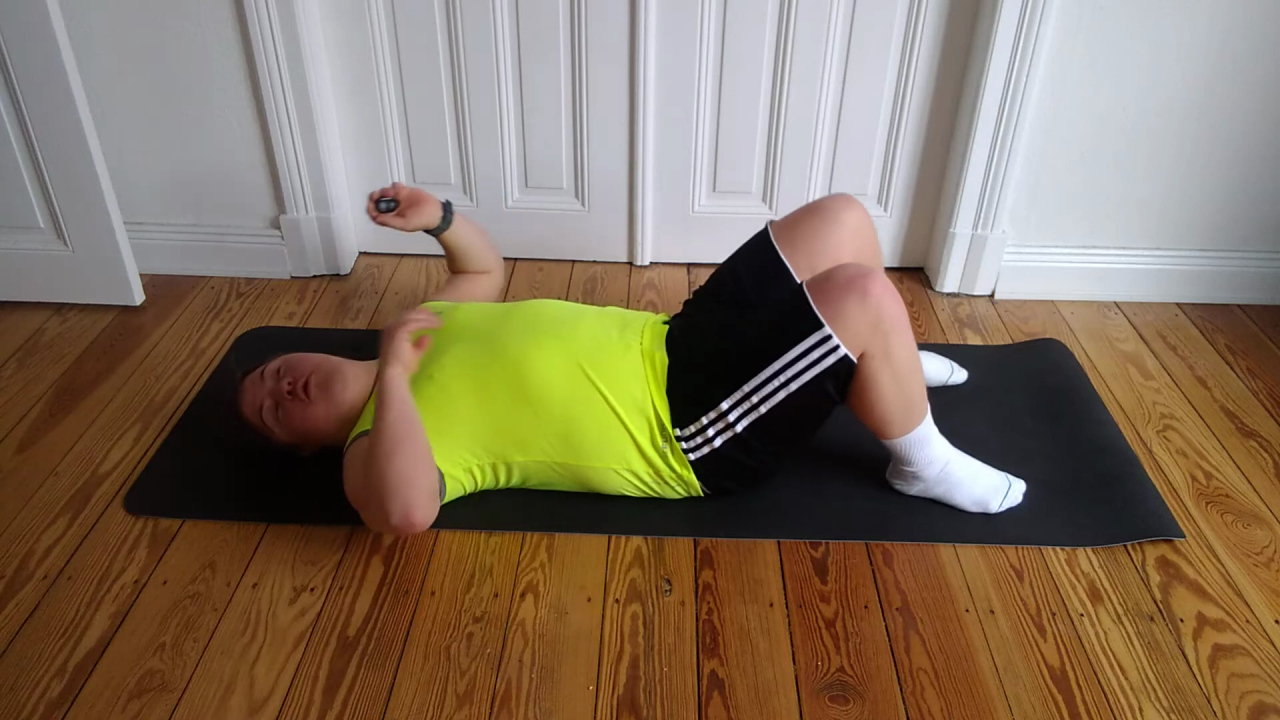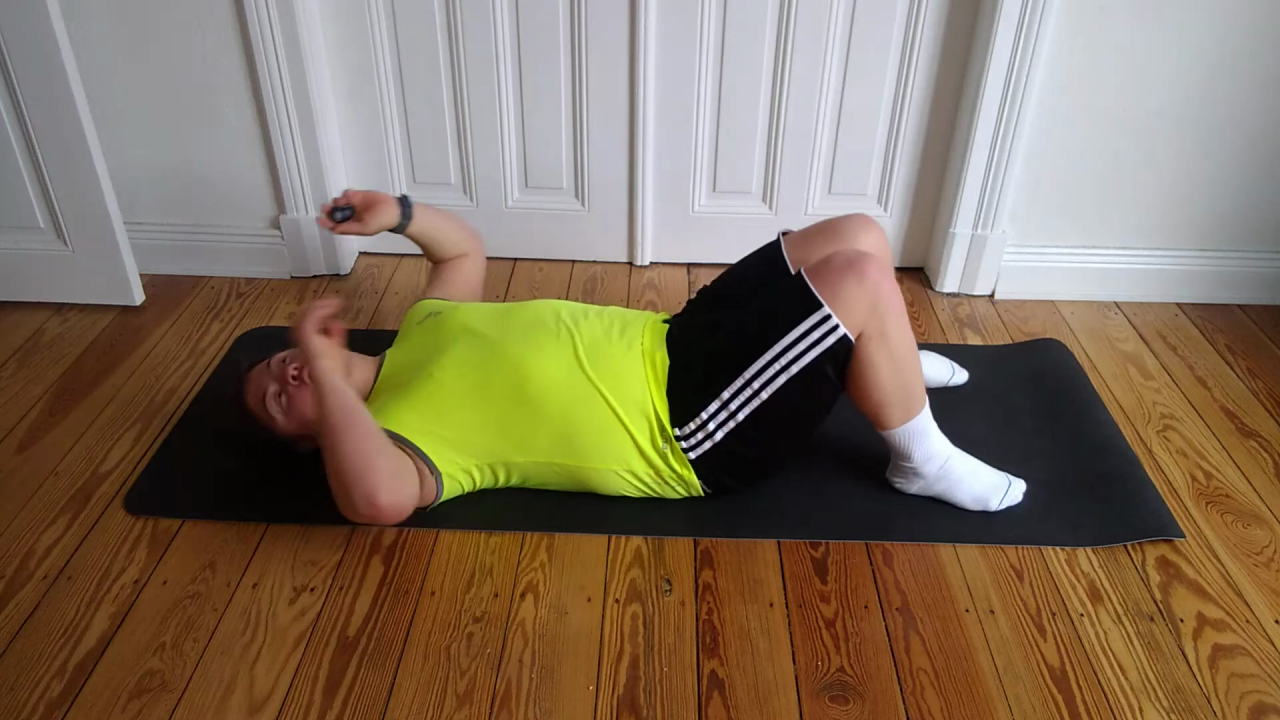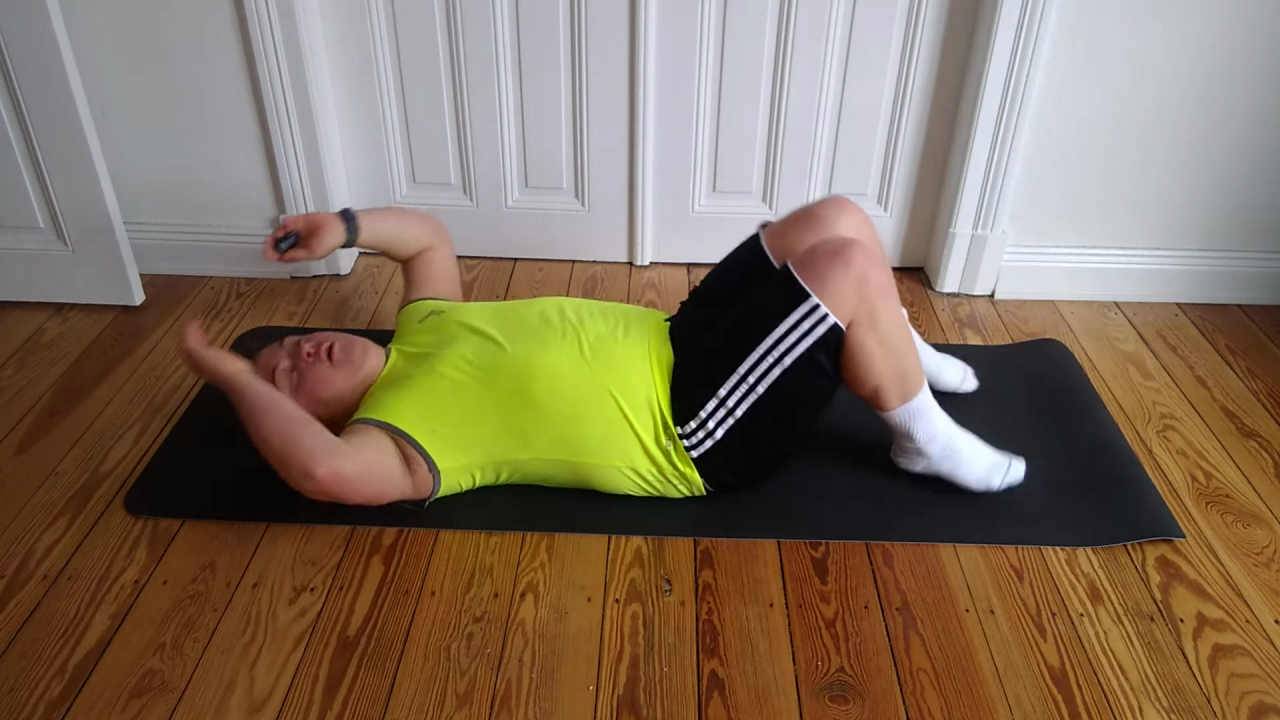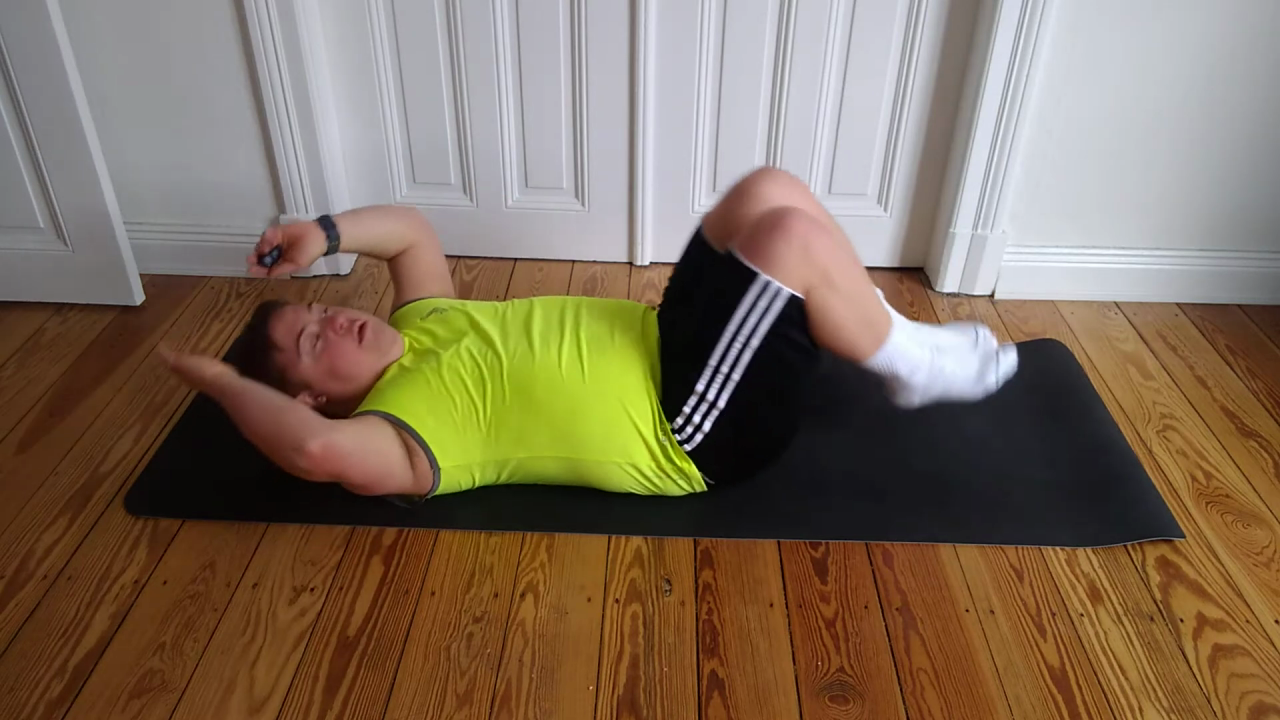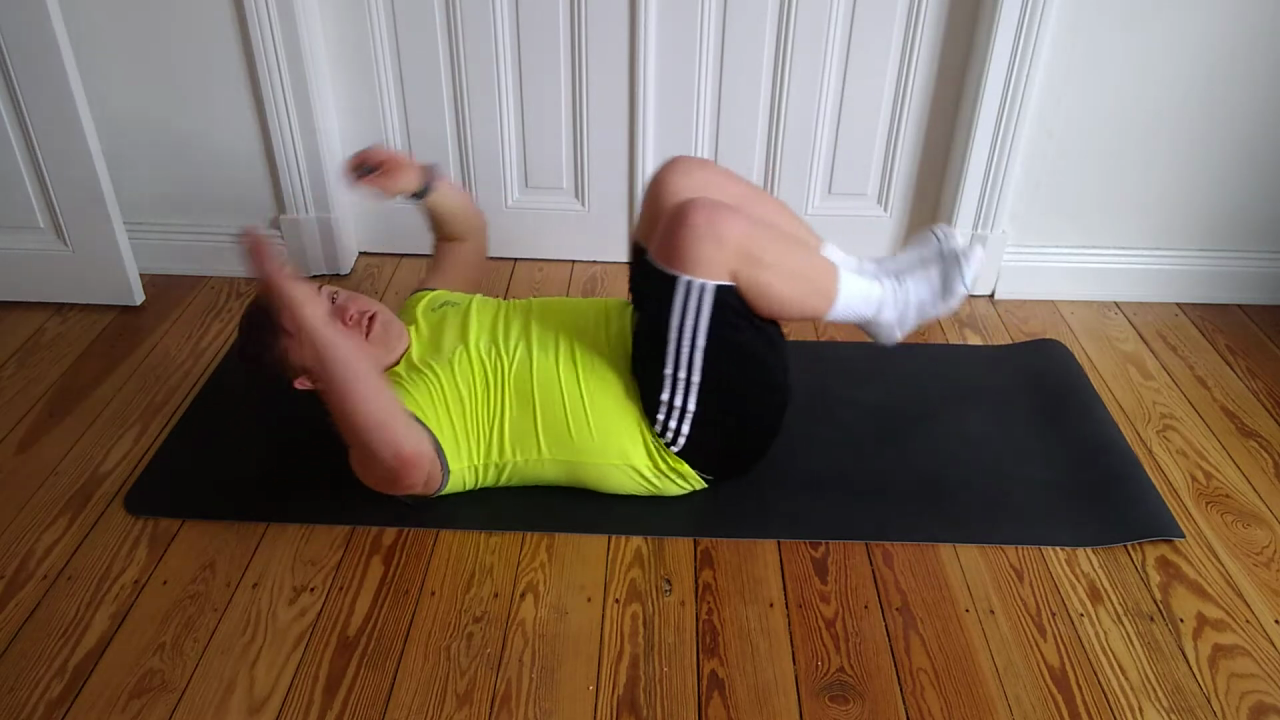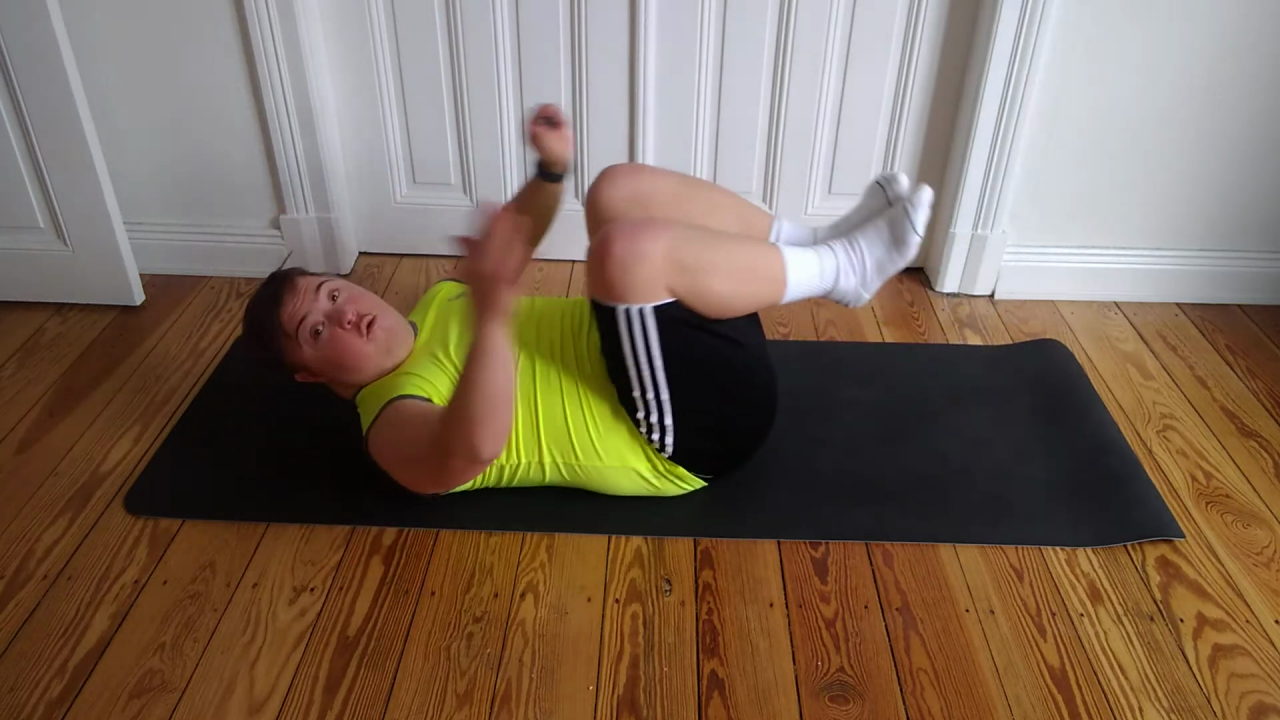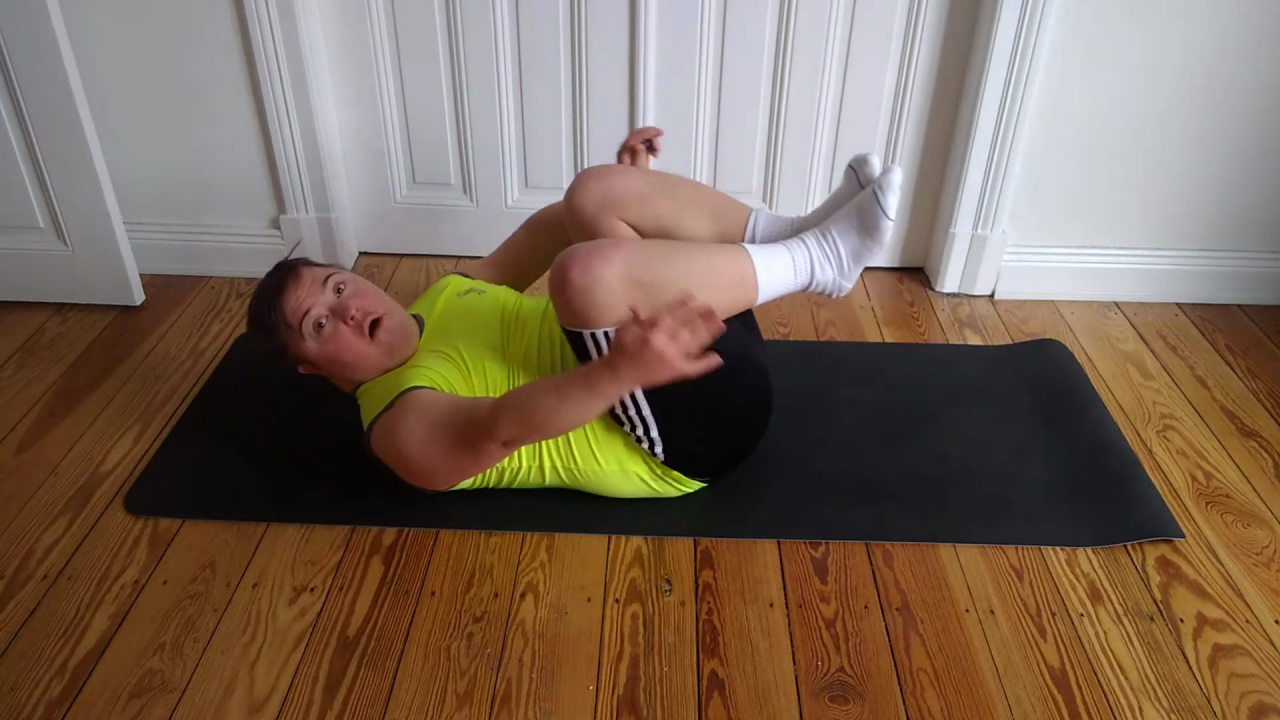
dt=0.2s
person 1, frame 1
left shoulder: (417, 318)
right shoulder: (370, 451)
left elbow: (485, 270)
right elbow: (405, 513)
left wrist: (436, 217)
right wrist: (396, 376)
left hip: (673, 345)
right hip: (692, 437)
left knee: (841, 221)
right knee: (862, 296)
left ankle: (881, 366)
right ankle: (923, 463)
person 1, frame 2
left shoulder: (418, 330)
right shoulder: (379, 434)
left elbow: (465, 249)
right elbow: (377, 498)
left wrist: (397, 212)
right wrist: (327, 366)
left hip: (673, 345)
right hip: (693, 436)
left knee: (860, 236)
right knee: (858, 279)
left ankle: (888, 365)
right ankle: (923, 460)
person 1, frame 3
left shoulder: (420, 333)
right shoulder: (383, 434)
left elbow: (427, 236)
right elbow: (320, 469)
left wrist: (342, 228)
right wrist: (229, 372)
left hip: (674, 343)
right hip: (693, 432)
left knee: (837, 218)
right knee: (849, 266)
left ankle: (893, 361)
right ankle: (925, 438)
person 1, frame 4
left shoulder: (420, 328)
right shoulder: (391, 432)
left elbow: (411, 229)
right elbow: (315, 449)
left wrist: (324, 233)
right wrist: (220, 377)
left hip: (665, 340)
right hip: (693, 429)
left knee: (770, 190)
right knee: (795, 239)
left ankle: (898, 344)
right ankle: (911, 369)
person 1, frame 5
left shoulder: (430, 318)
right shoulder: (403, 433)
left elbow: (465, 225)
right elbow: (397, 456)
left wrist: (416, 181)
right wrist: (302, 322)
left hip: (653, 341)
right hip: (690, 436)
left knee: (682, 185)
right knee: (700, 223)
left ankle: (875, 288)
right ankle: (885, 300)
person 1, frame 6
left shoulder: (438, 306)
right shoulder: (396, 427)
left elbow: (518, 230)
right elbow: (478, 444)
left wrist: (549, 169)
right wrist: (495, 309)
right hip: (688, 438)
left knee: (618, 192)
right knee: (629, 245)
left ankle: (821, 252)
right ankle: (841, 269)
person 1, frame 7
left shoulder: (444, 300)
right shoulder: (399, 426)
left elbow: (543, 238)
right elbow: (508, 425)
left wrist: (627, 187)
right wrist: (628, 369)
left hip: (698, 341)
right hip: (692, 437)
left knee: (595, 194)
right knee: (592, 271)
left ankle: (795, 242)
right ankle: (814, 262)
